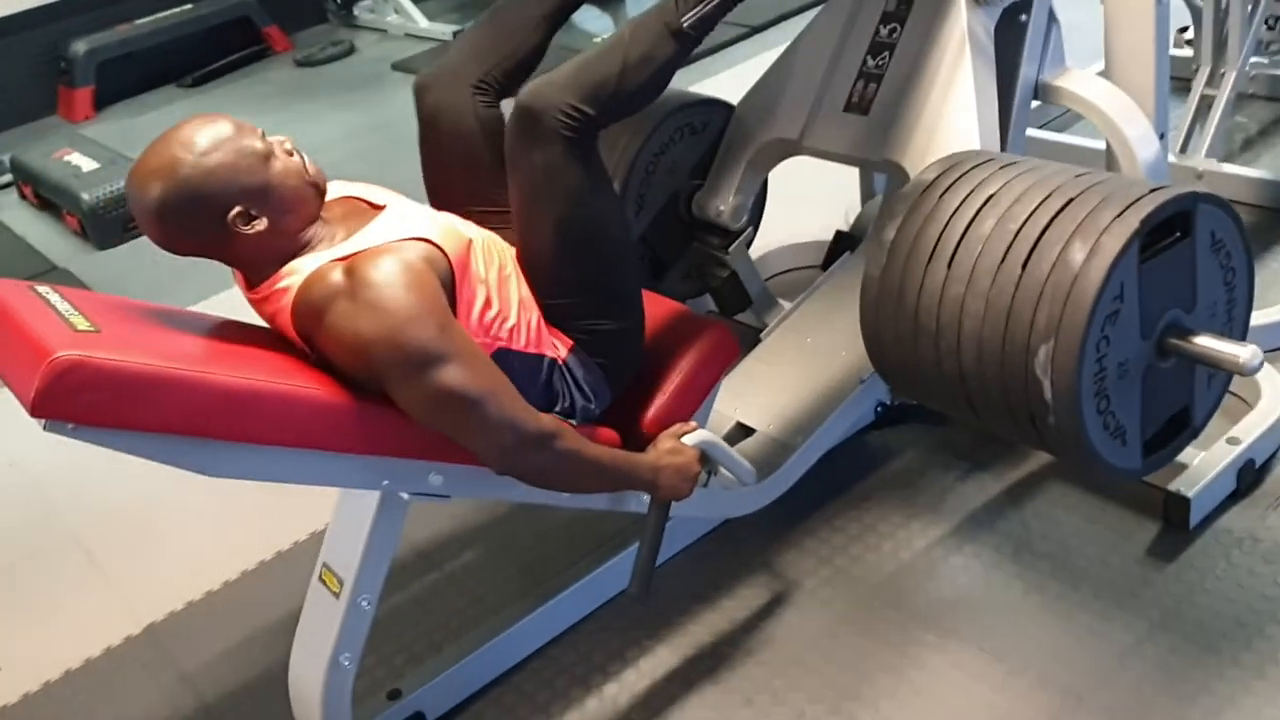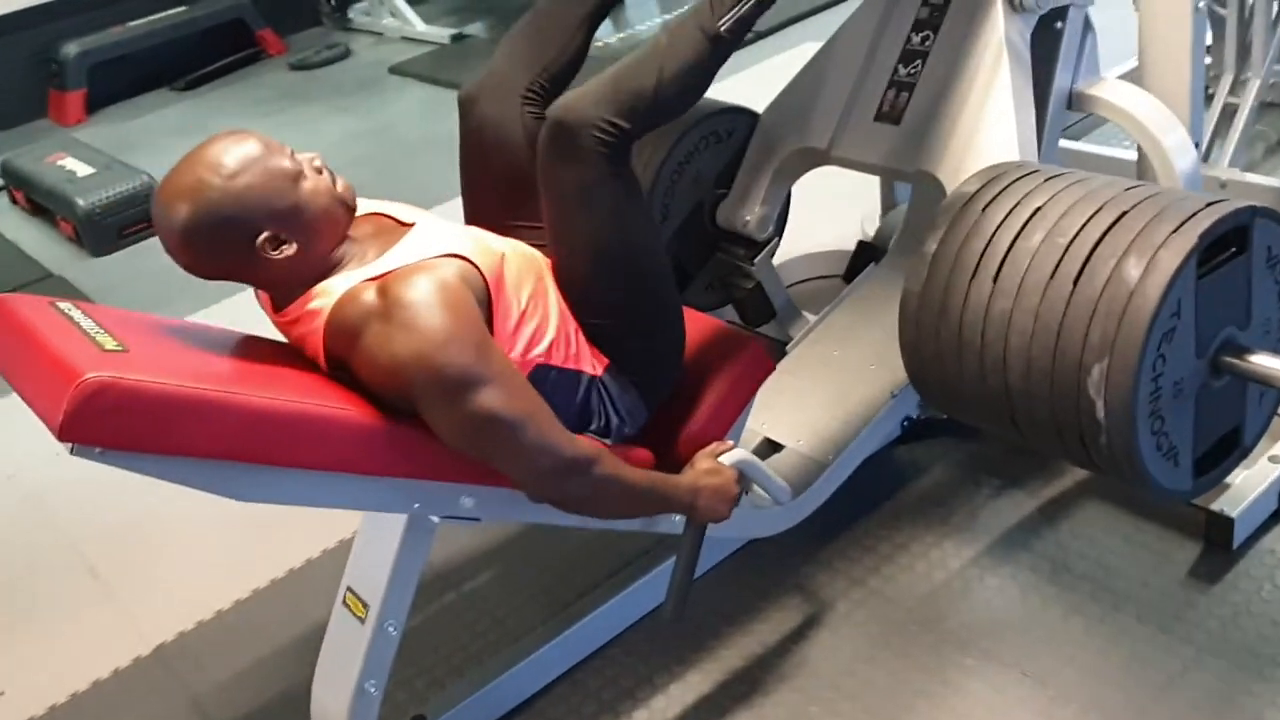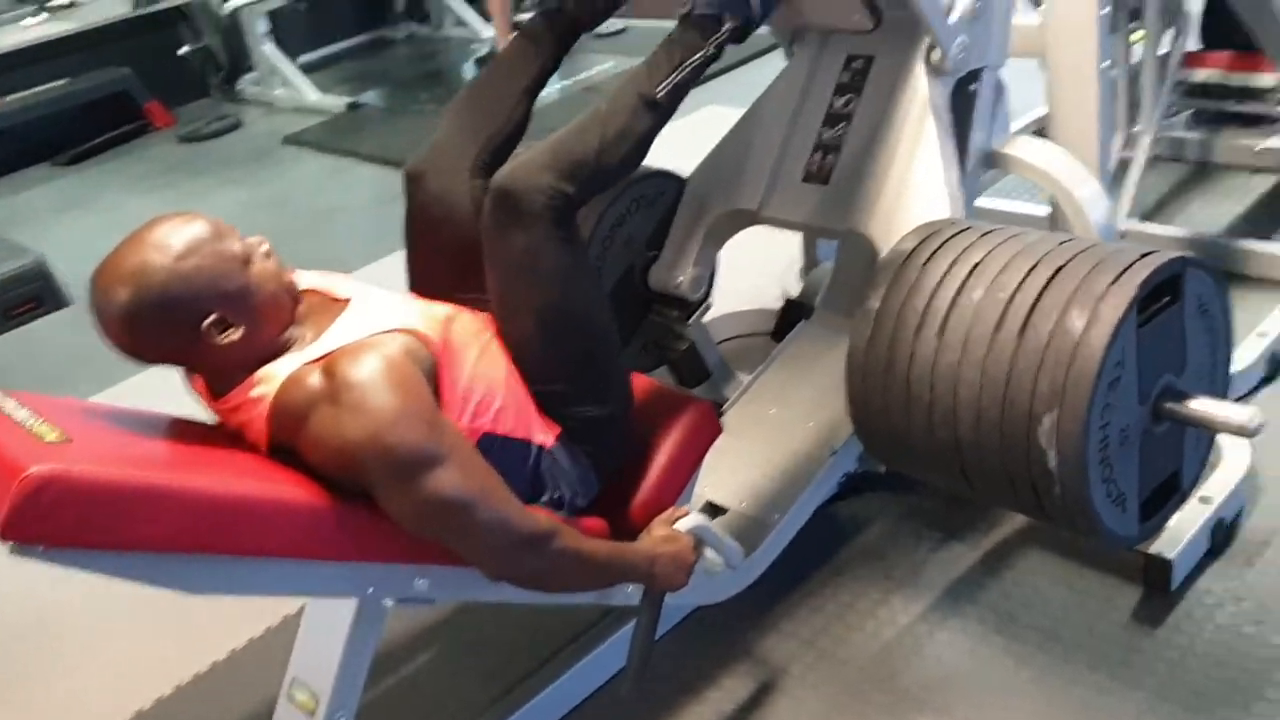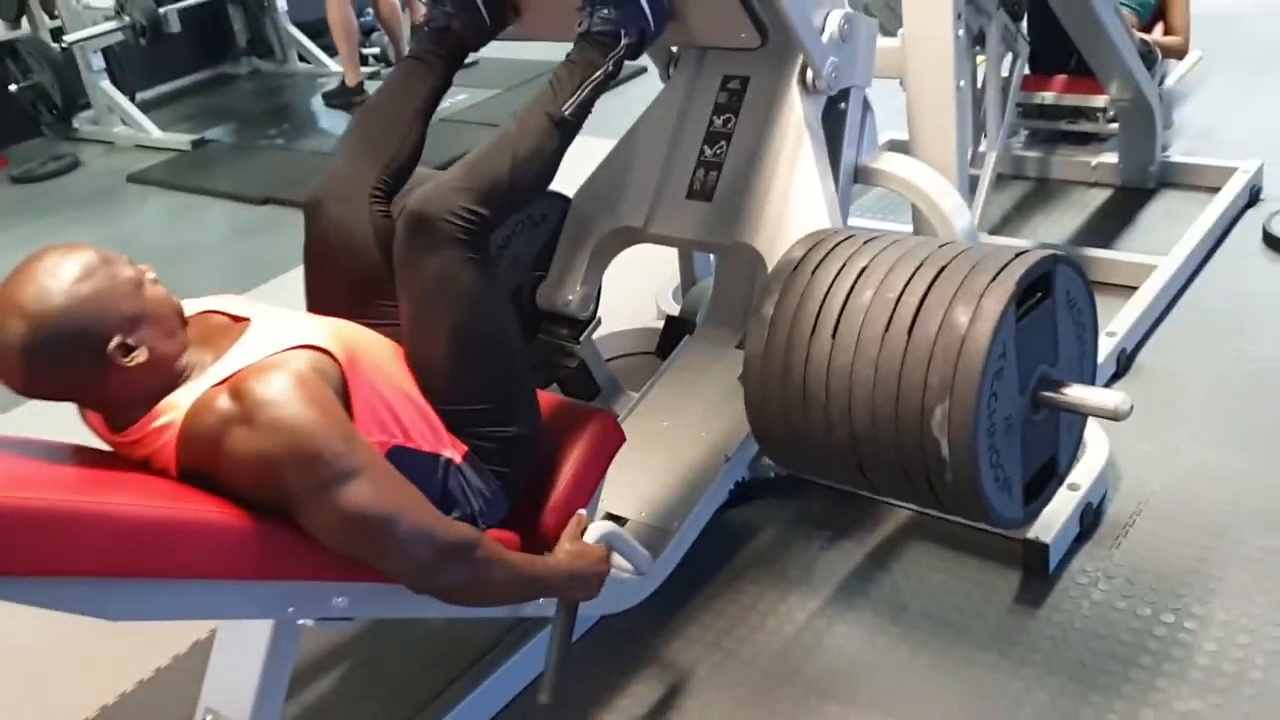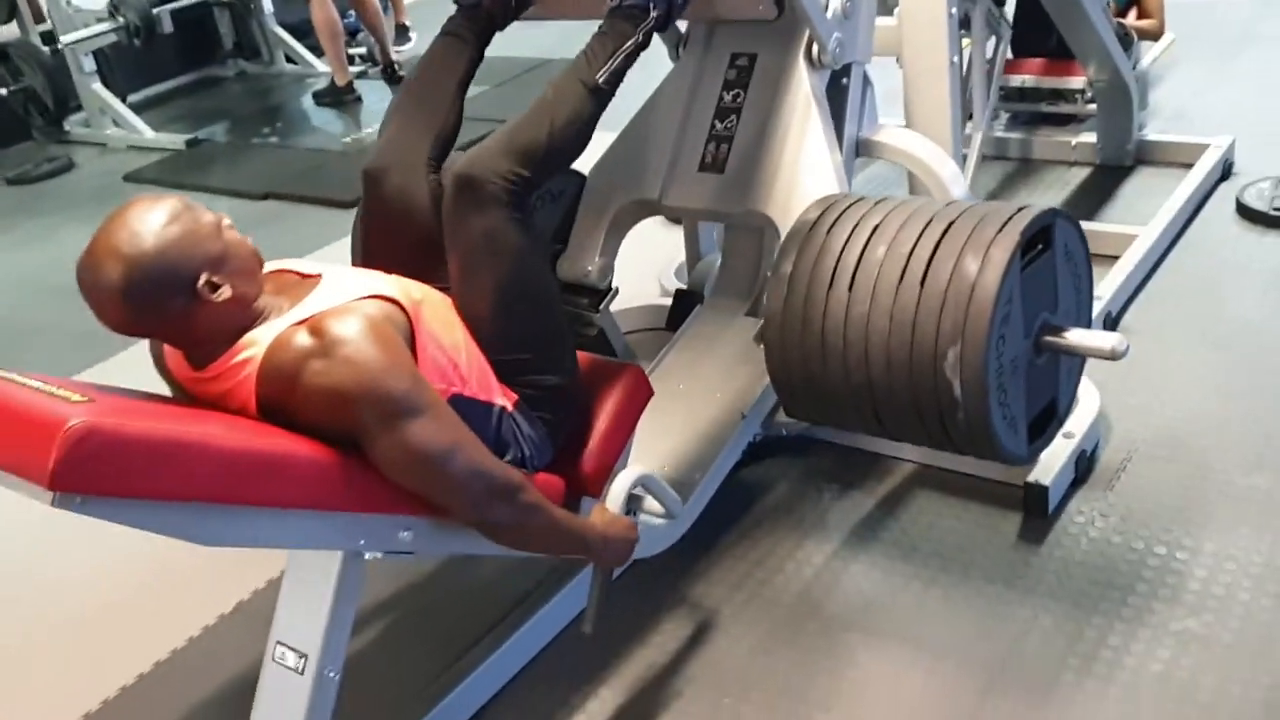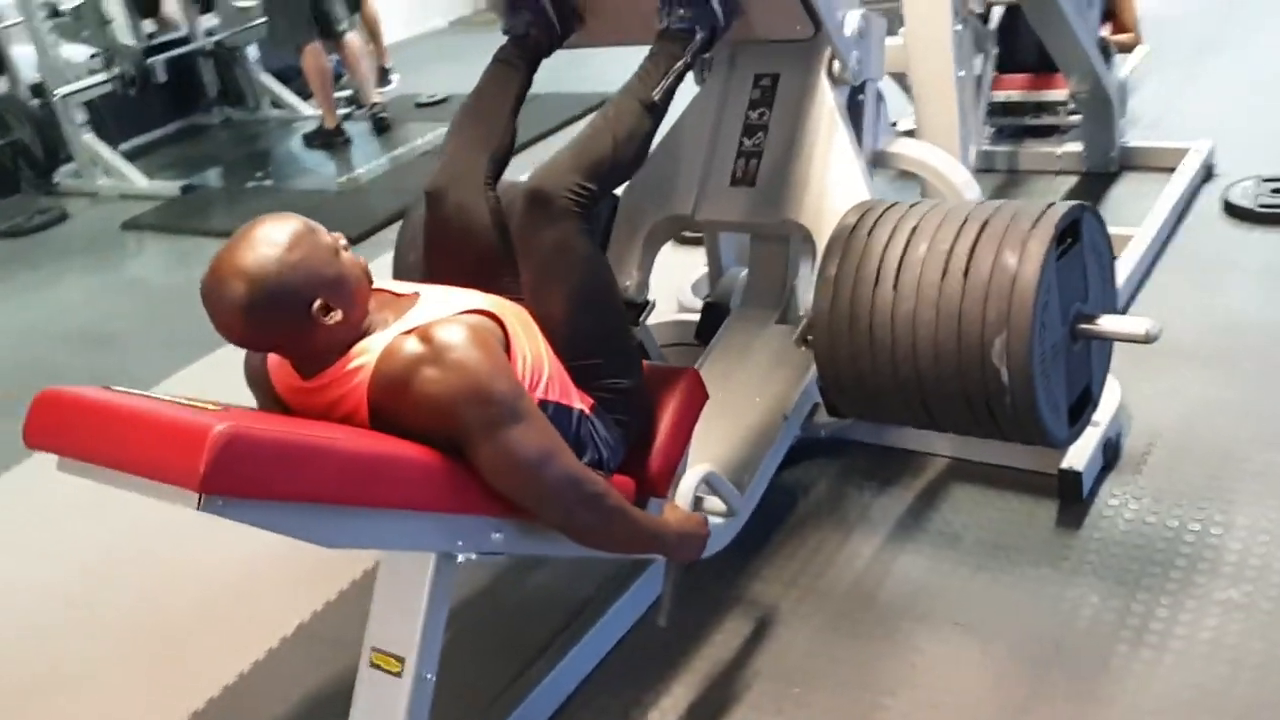
dt=0.5s
person 1, frame 1
left shoulder: (279, 247)
right shoulder: (375, 294)
right elbow: (518, 447)
right wrist: (650, 471)
right hip: (576, 360)
left knee: (450, 88)
right knee: (549, 111)
person 1, frame 2
left shoulder: (300, 273)
right shoulder: (409, 316)
right elbow: (556, 472)
right wrist: (687, 492)
right hip: (610, 377)
left knee: (496, 100)
right knee: (583, 123)
person 1, frame 3
left shoulder: (222, 358)
right shoulder: (354, 395)
right elbow: (513, 549)
right wrist: (646, 561)
right hip: (560, 446)
left knee: (444, 171)
right knee: (526, 190)
person 1, frame 4
left shoulder: (108, 389)
right shoulder: (264, 412)
right elbow: (436, 562)
right wrist: (560, 574)
right hip: (470, 464)
left knee: (343, 199)
right knee: (439, 215)
person 1, frame 5
left shoulder: (175, 344)
right shoulder: (335, 352)
right elbow: (486, 501)
right wrist: (592, 537)
right hip: (515, 414)
left knee: (396, 170)
right knee: (483, 180)
person 1, frame 6
left shoulder: (268, 363)
right shoulder: (440, 359)
right elbow: (573, 508)
right wrist: (667, 535)
left hip: (474, 433)
right hip: (591, 419)
left knee: (454, 188)
right knee: (547, 197)
